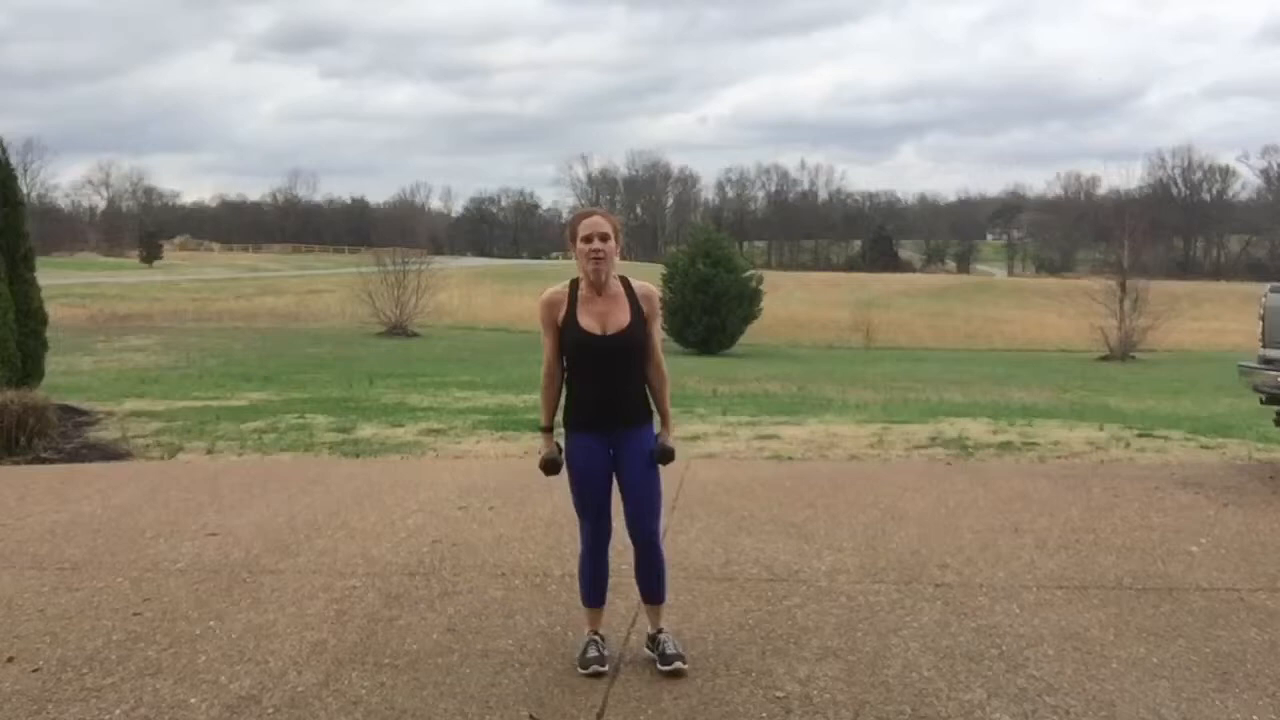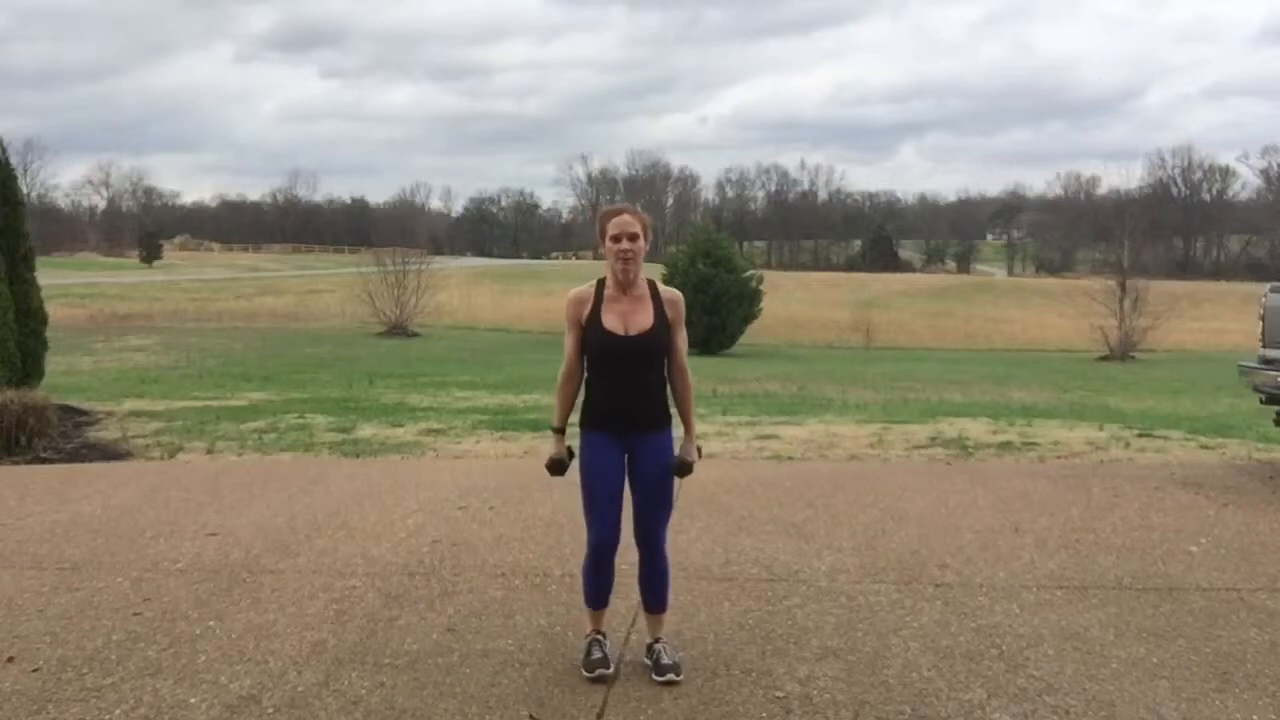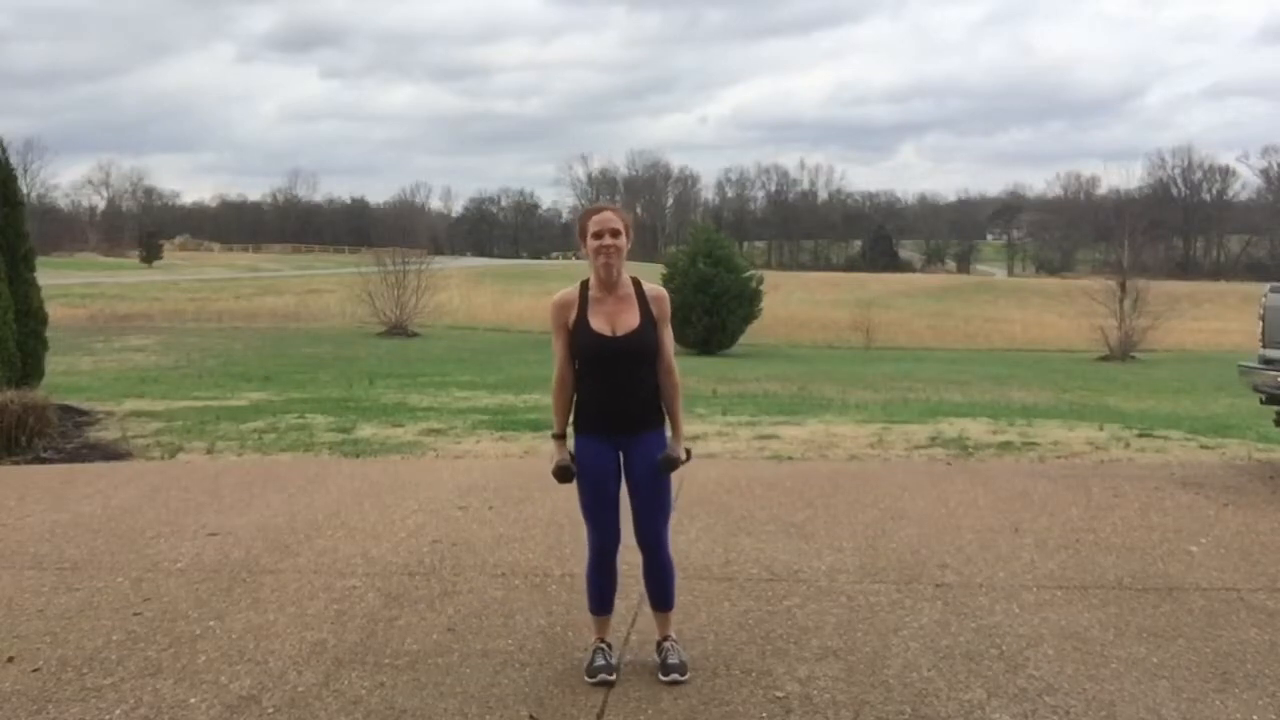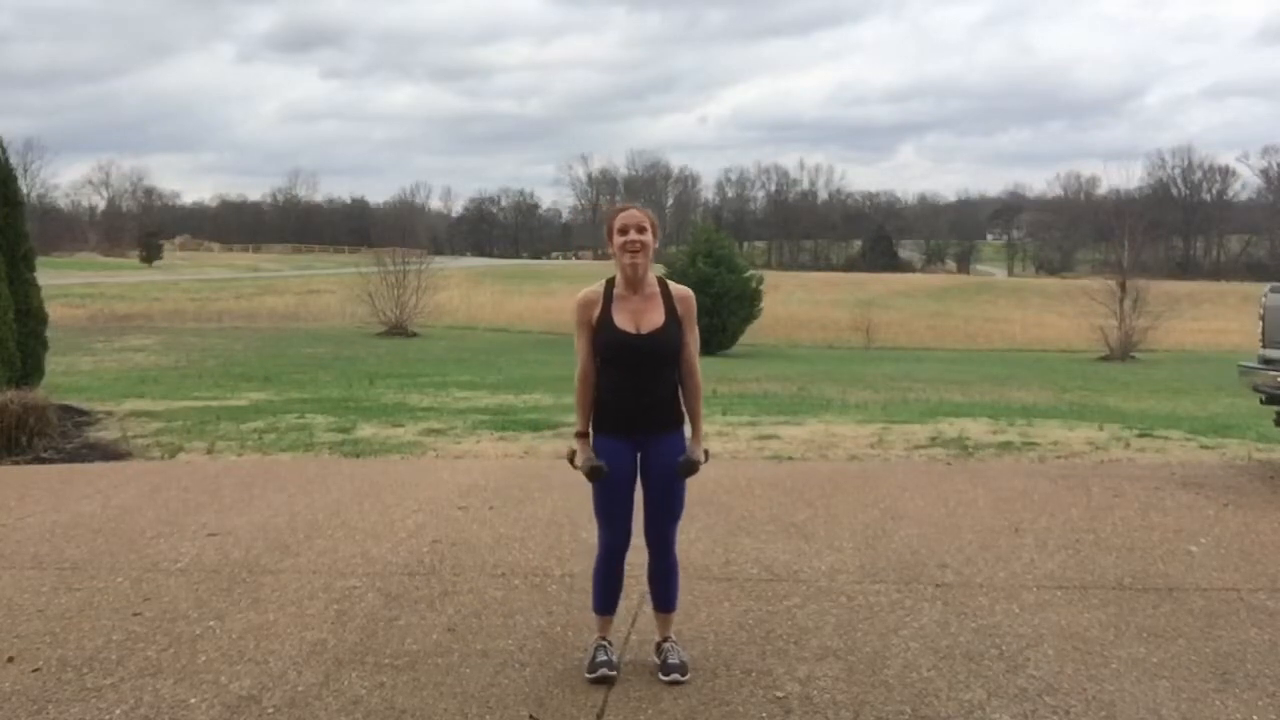
dt=0.5s
person 1, frame 1
left shoulder: (643, 295)
right shoulder: (555, 301)
left elbow: (655, 365)
right elbow: (551, 372)
left wrist: (666, 425)
right wrist: (546, 432)
left hip: (636, 429)
right hip: (583, 433)
left knee: (646, 533)
right knee: (594, 536)
left ankle: (657, 631)
right ankle: (594, 634)
person 1, frame 2
left shoulder: (670, 300)
right shoulder: (582, 300)
left elbow: (679, 371)
right elbow: (571, 371)
left wrist: (689, 434)
right wrist: (558, 433)
left hip: (653, 435)
right hip: (600, 435)
left knee: (652, 540)
right knee: (602, 540)
left ankle: (657, 640)
right ankle: (595, 634)
person 1, frame 3
left shoulder: (655, 297)
right shoulder: (566, 303)
left elbow: (667, 370)
right elbow: (563, 377)
left wrist: (677, 433)
right wrist: (559, 439)
left hip: (647, 434)
right hip: (593, 438)
left knee: (654, 540)
right knee: (603, 542)
left ankle: (666, 638)
right ankle: (600, 642)
person 1, frame 4
left shoulder: (681, 298)
right shoulder: (591, 301)
left elbow: (690, 372)
right elbow: (586, 375)
left wrist: (697, 435)
right wrist: (582, 437)
left hip: (666, 435)
right hip: (612, 436)
left knee: (662, 540)
right knee: (613, 541)
left ankle: (666, 639)
right ankle: (602, 641)
